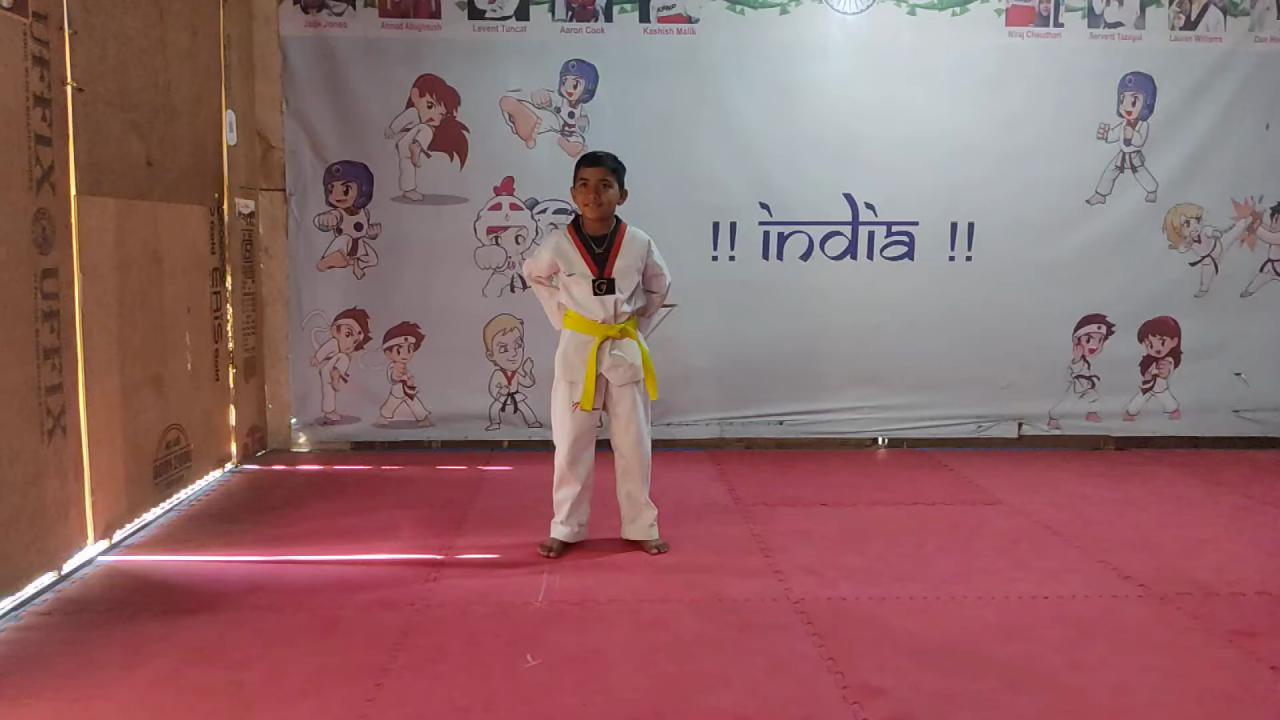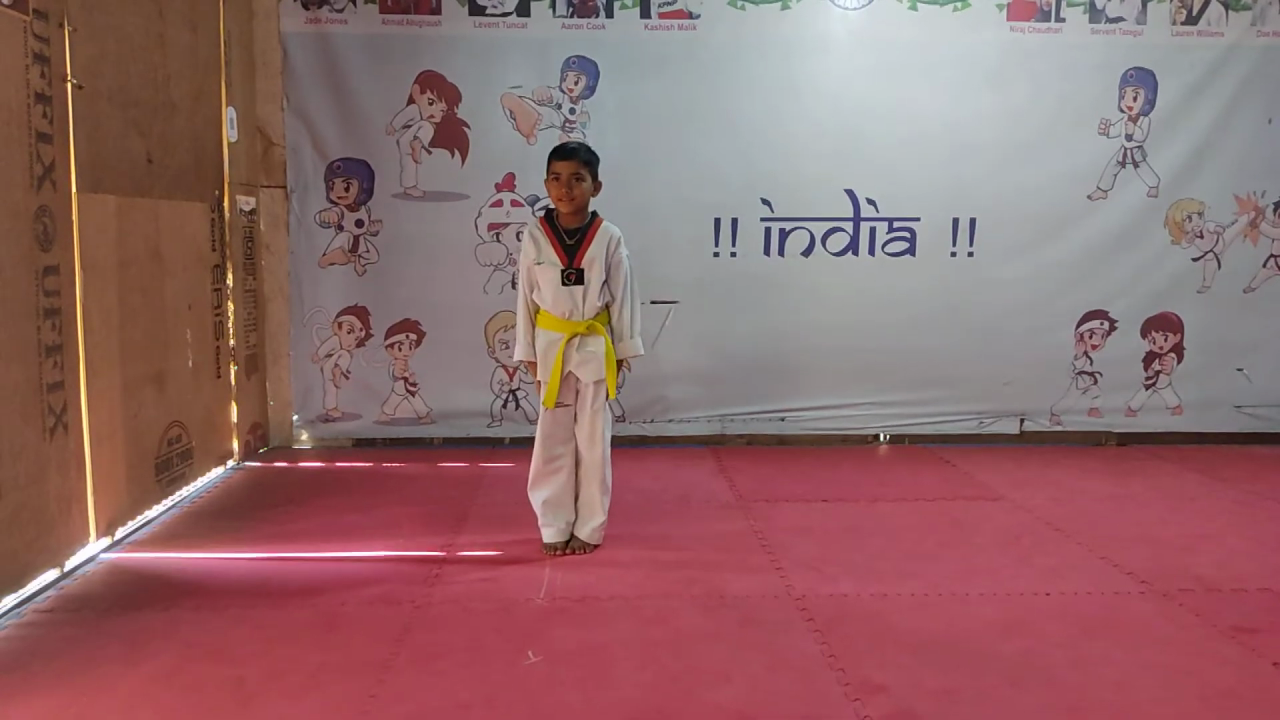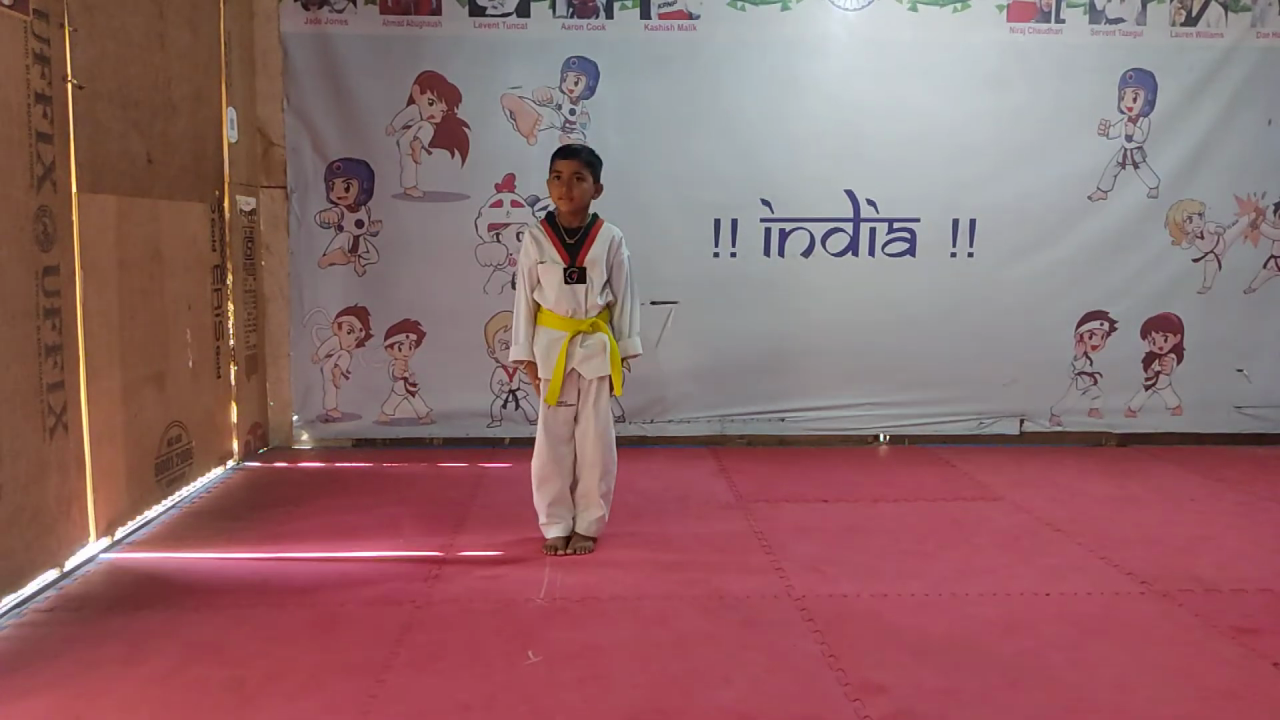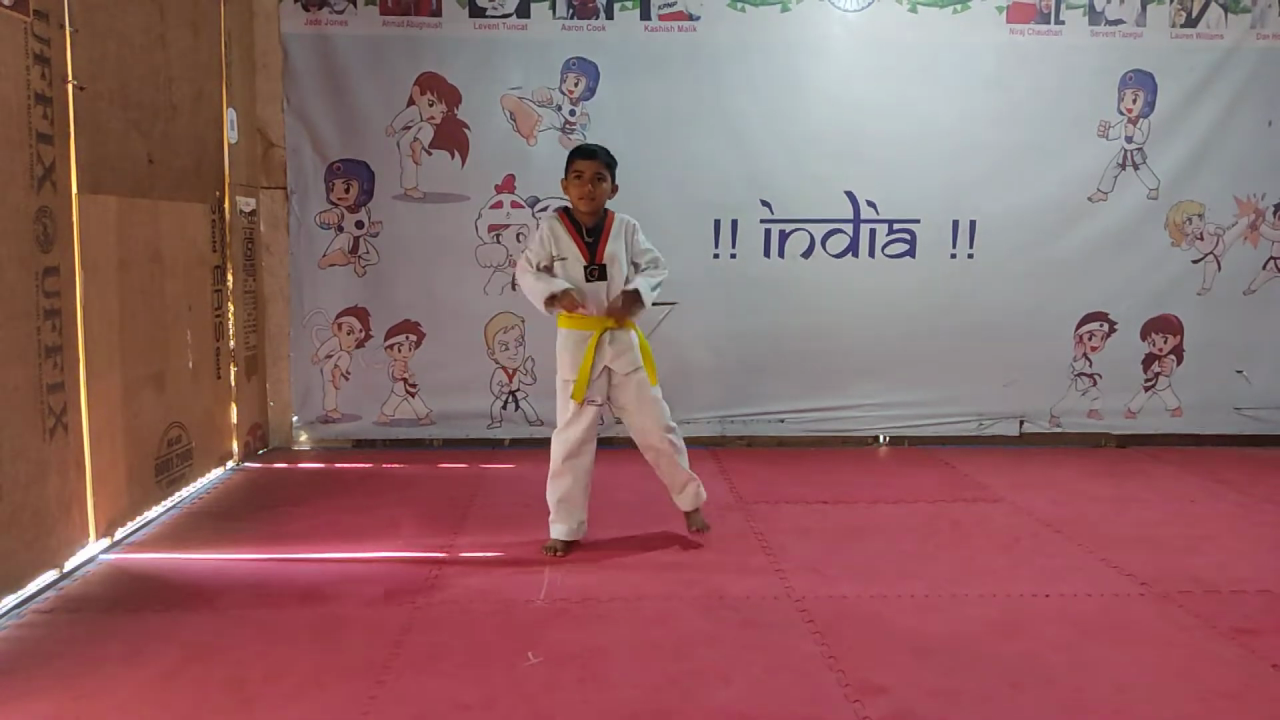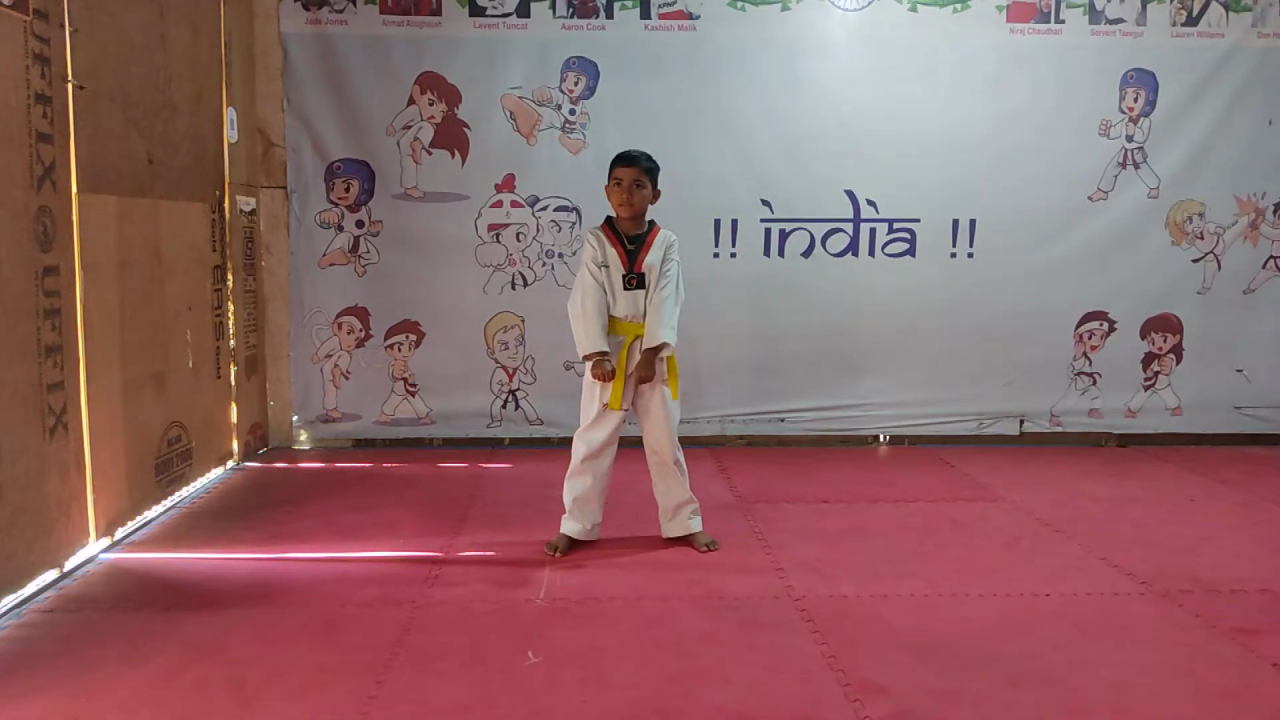
dt=1s
person 1, frame 1
left shoulder: (639, 244)
right shoulder: (558, 245)
left elbow: (659, 286)
right elbow: (535, 279)
left wrist: (634, 321)
right wrist: (564, 316)
left hip: (624, 351)
right hip: (577, 351)
left knee: (634, 444)
right knee: (571, 444)
left ankle: (642, 527)
right ankle: (566, 528)
person 1, frame 2
left shoulder: (610, 239)
right shoulder: (535, 239)
left elbow: (623, 299)
right elbow: (526, 299)
left wrist: (620, 356)
right wrist: (530, 357)
left hip: (595, 348)
right hip: (551, 347)
left knee: (593, 443)
right knee: (552, 443)
left ankle: (588, 529)
right ankle: (555, 529)
person 1, frame 3
left shoulder: (610, 239)
right shoulder: (536, 239)
left elbow: (624, 298)
right elbow: (524, 298)
left wrist: (622, 354)
right wrist: (527, 357)
left hip: (596, 346)
right hip: (551, 346)
left knee: (595, 440)
right knee: (553, 440)
left ankle: (587, 526)
right ankle: (556, 526)
person 1, frame 4
left shoulder: (625, 228)
right shoulder: (552, 230)
left elbow: (655, 265)
right elbow: (526, 270)
left wrist: (634, 293)
right wrist: (556, 294)
left hip: (622, 340)
right hip: (578, 344)
left knee: (656, 426)
right knee: (573, 439)
left ankle: (688, 500)
right ankle: (565, 528)
person 1, frame 5
left shoulder: (665, 243)
right shoulder: (596, 241)
left elbow: (665, 304)
right elbow: (586, 303)
left wrist: (651, 354)
right wrist: (597, 355)
left hip: (653, 353)
right hip: (608, 352)
left knee: (664, 440)
right knee: (593, 441)
left ankle: (684, 522)
right ankle: (576, 525)
